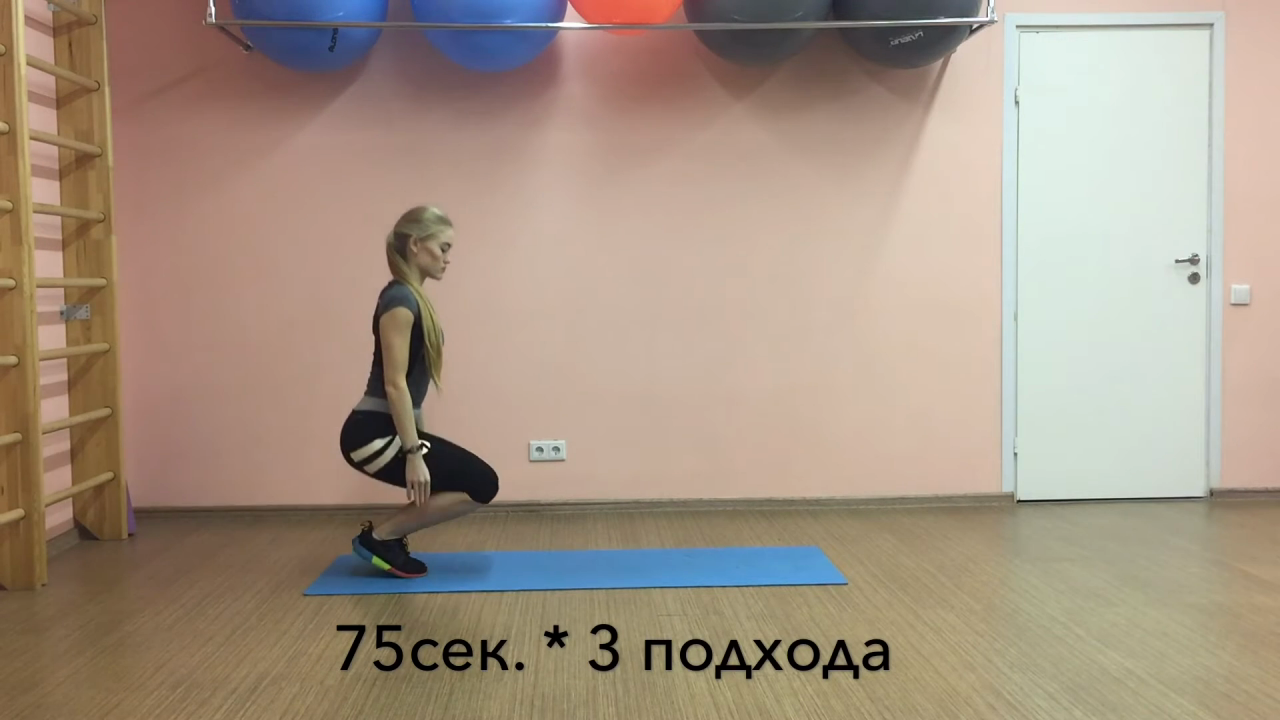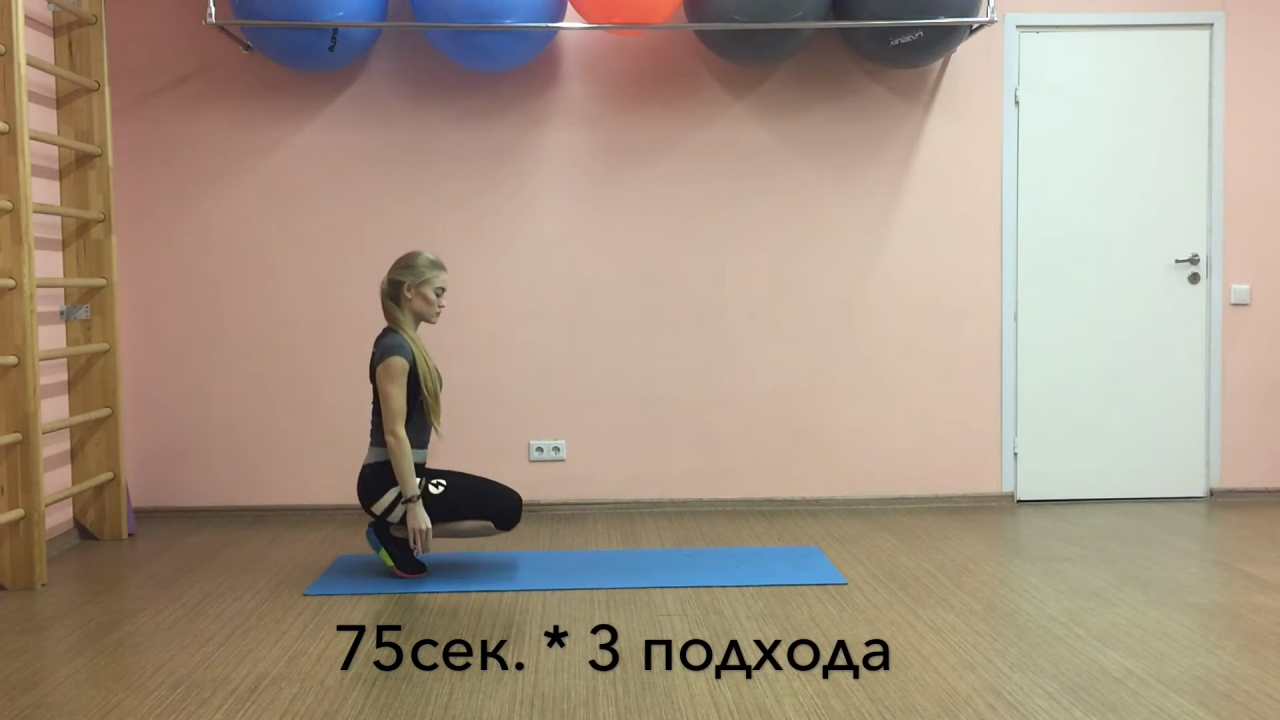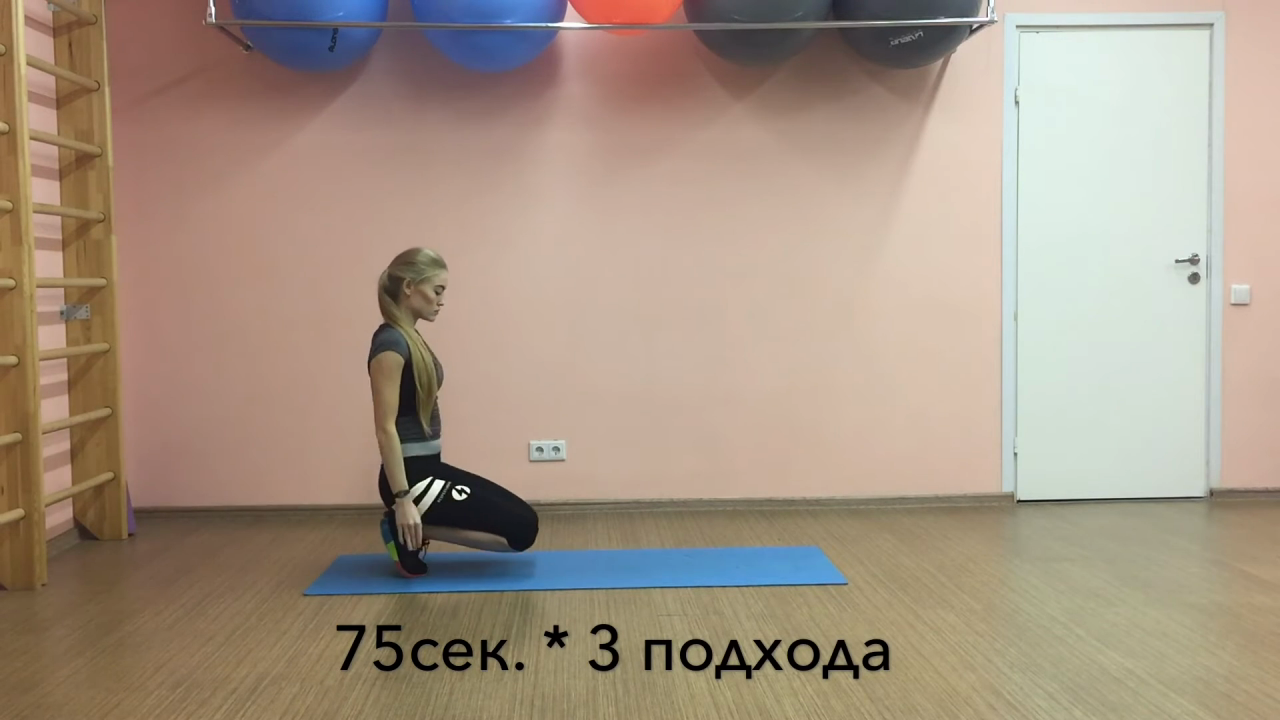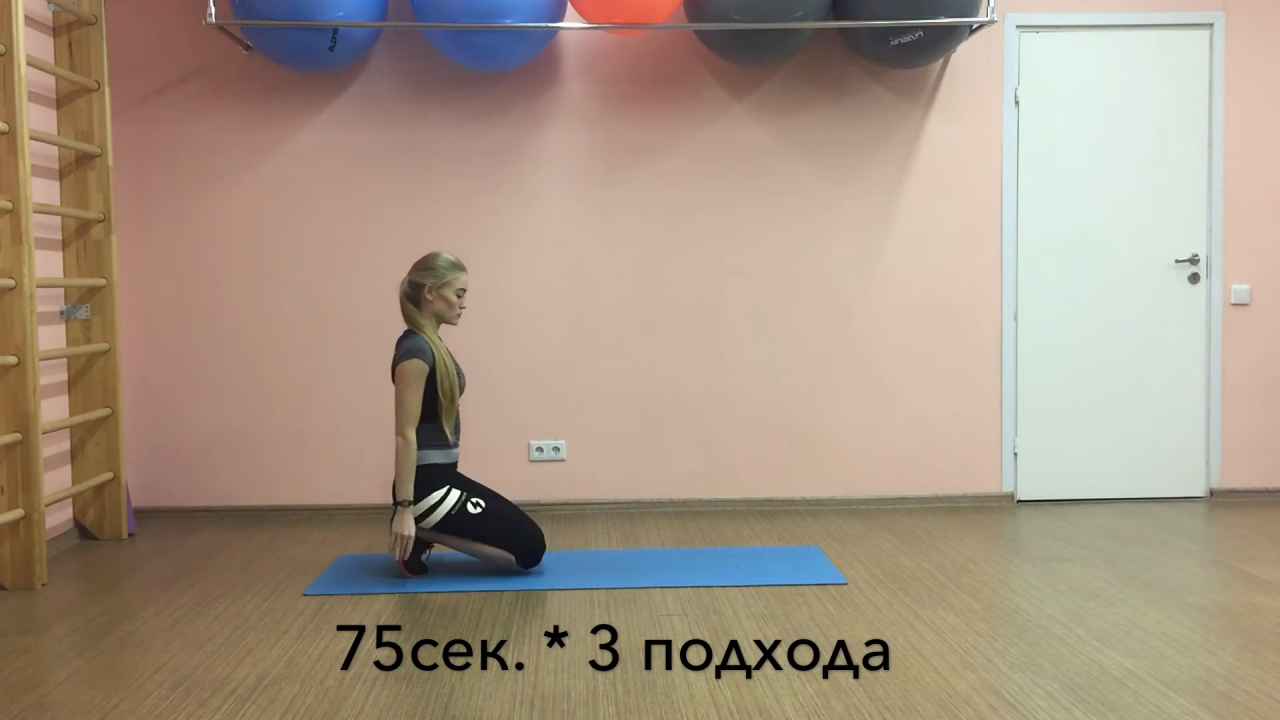
dt=0.2s
person 1, frame 1
left shoulder: (410, 297)
right shoulder: (400, 300)
right elbow: (395, 384)
left wrist: (415, 445)
right wrist: (414, 457)
left hip: (384, 434)
right hip: (373, 436)
left knee: (477, 482)
right knee: (482, 484)
left ankle: (386, 536)
right ankle: (382, 537)
person 1, frame 2
left shoulder: (406, 342)
right shoulder: (394, 348)
right elbow: (394, 431)
left wrist: (415, 491)
right wrist: (413, 504)
left hip: (405, 474)
right hip: (387, 481)
left knee: (506, 503)
right knee: (506, 508)
left ankle: (399, 531)
right ankle: (398, 532)
person 1, frame 3
left shoulder: (409, 337)
right shoulder: (391, 343)
right elbow: (386, 427)
right wrist: (402, 500)
left hip: (427, 468)
right hip: (412, 476)
left knee: (522, 518)
right knee: (522, 529)
left ankle: (413, 530)
right ankle: (411, 532)
person 1, frame 4
left shoulder: (428, 344)
right shoulder: (415, 350)
right elbow: (405, 434)
right wrist: (405, 508)
left hip: (442, 476)
right hip: (427, 484)
left knee: (527, 537)
right knee: (529, 549)
left ankle: (421, 532)
right ankle: (420, 534)
